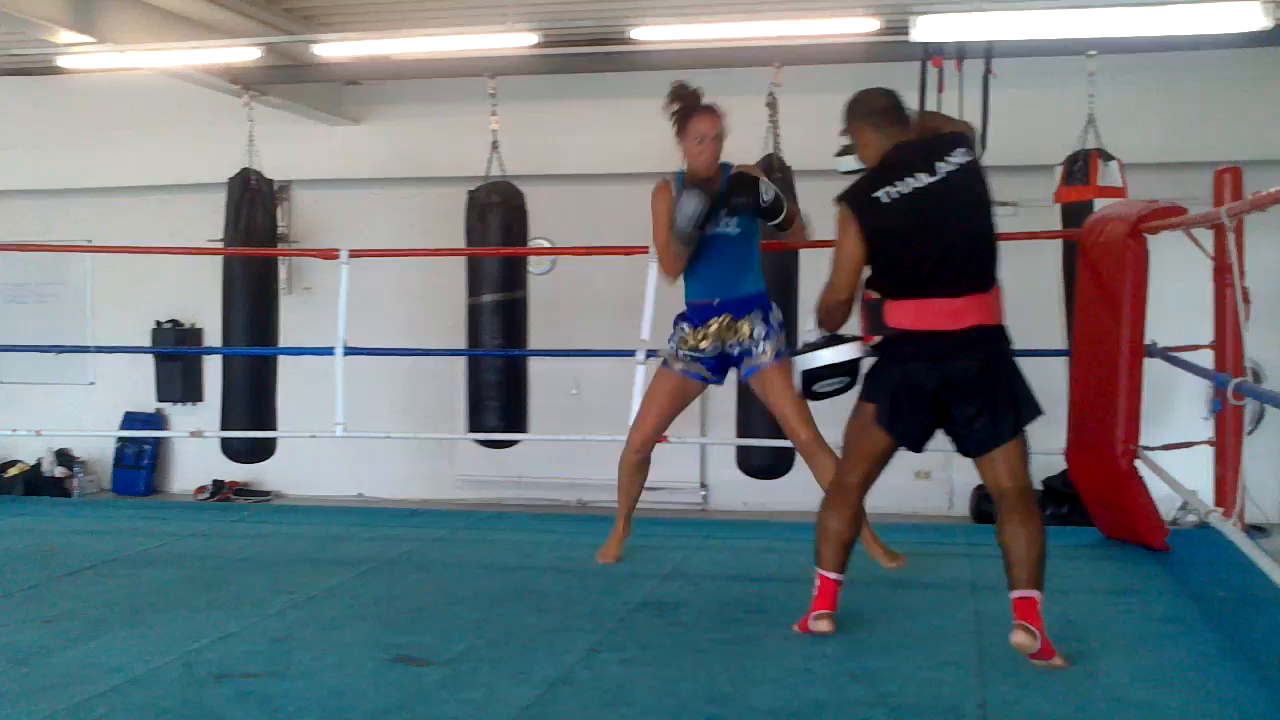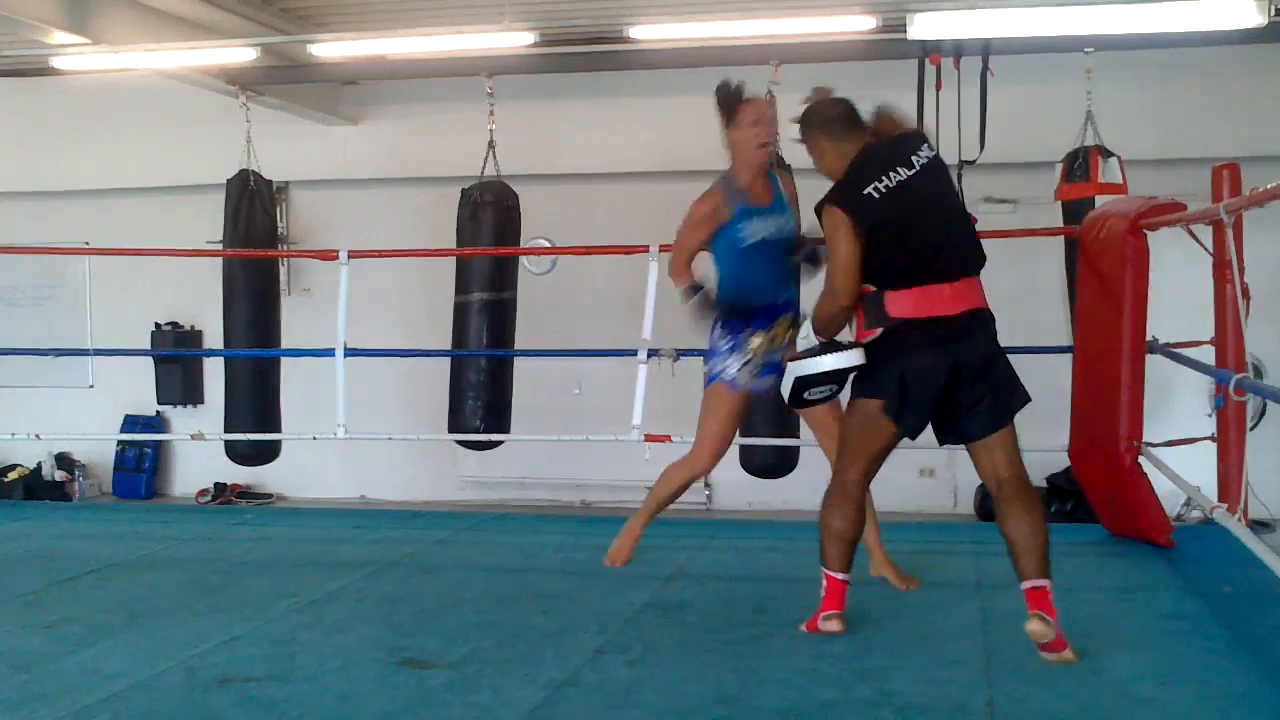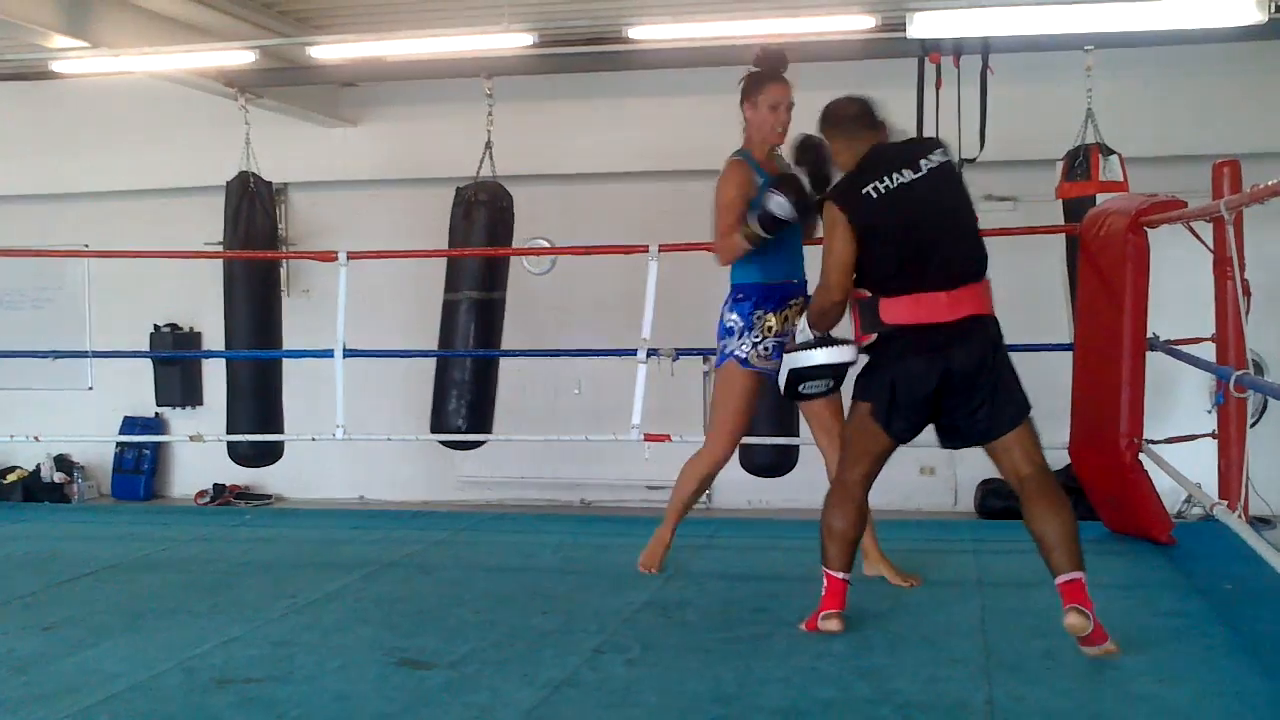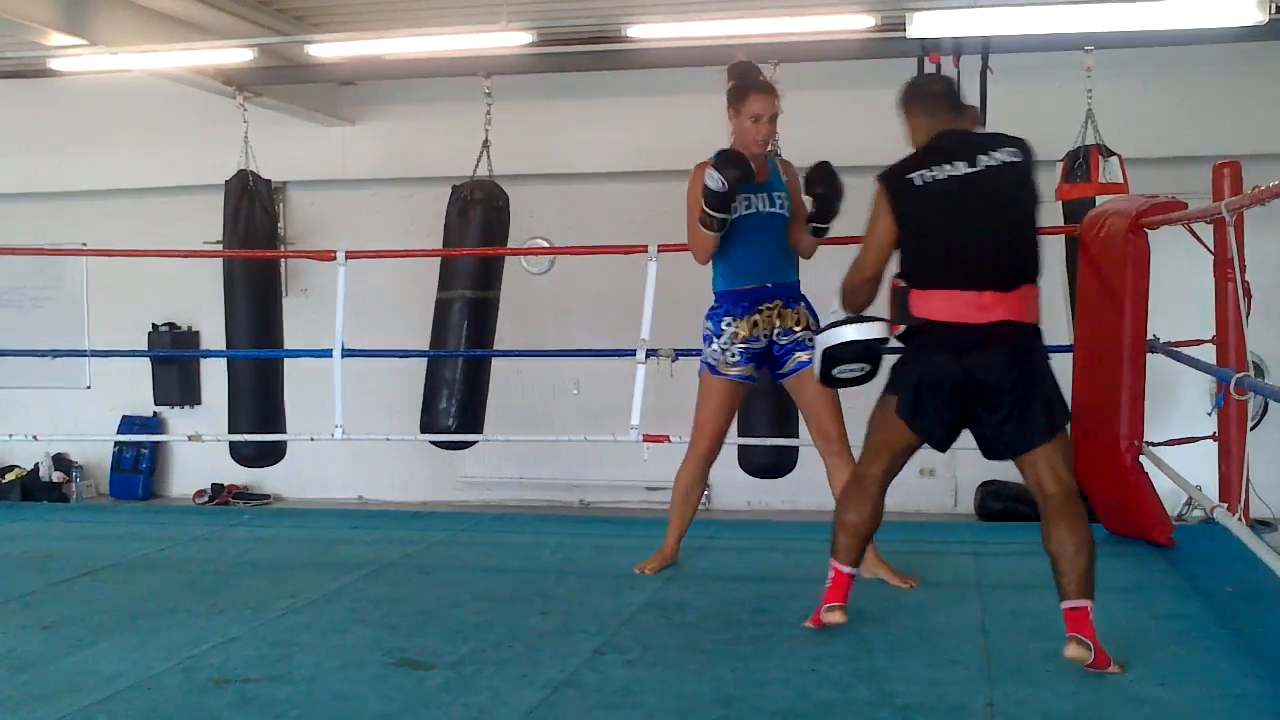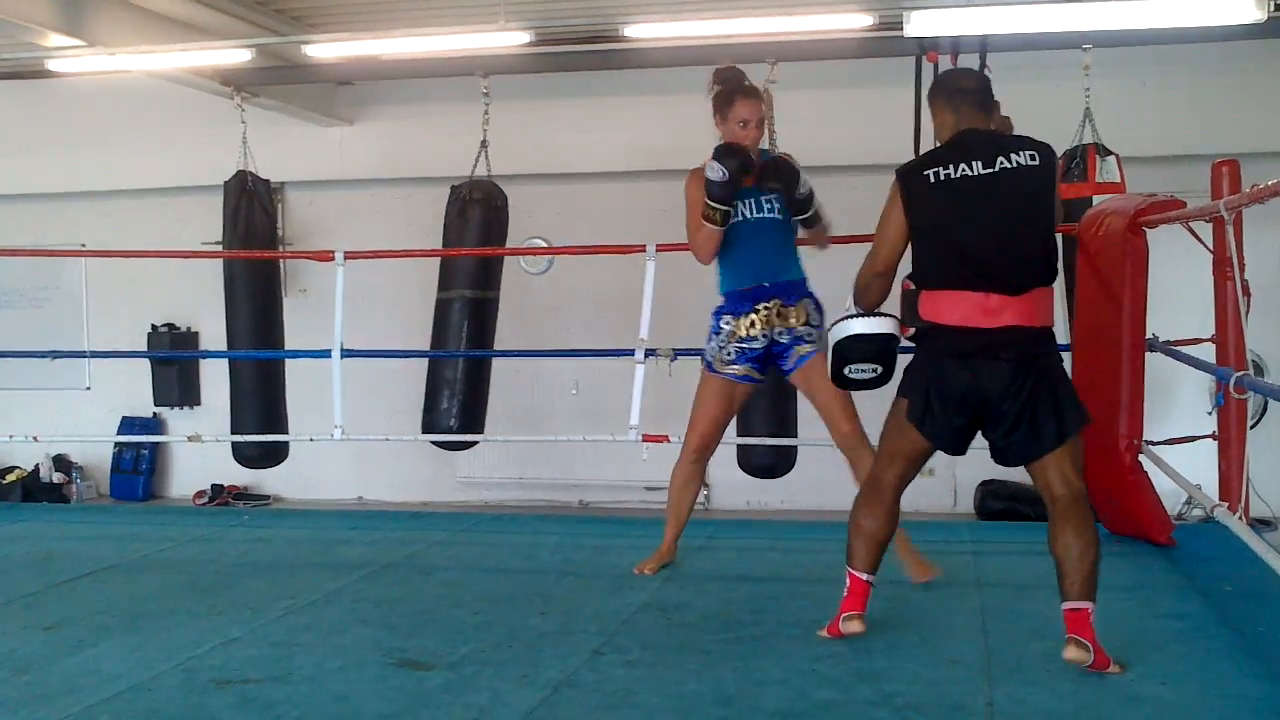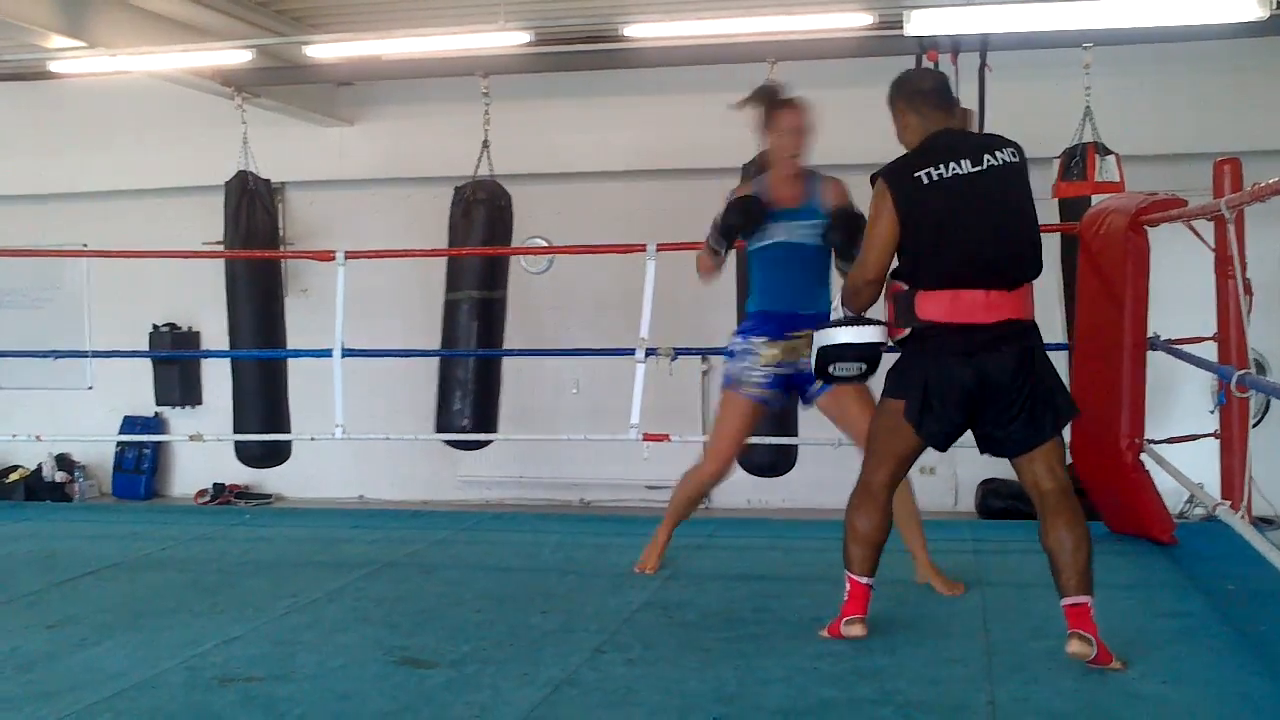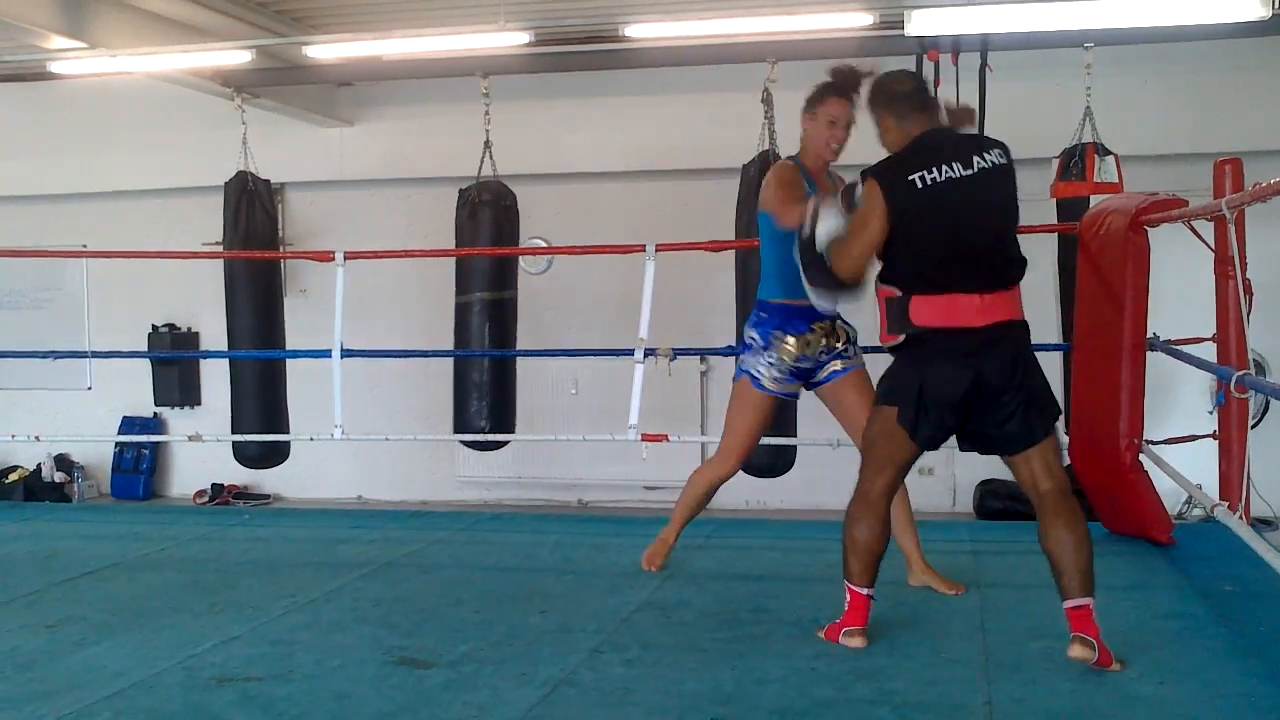
dt=0.2s
person 1, frame 1
left shoulder: (860, 200)
right shoulder: (959, 149)
left elbow: (841, 295)
left wrist: (825, 328)
right wrist: (912, 124)
left hip: (906, 354)
right hip: (978, 349)
left knee: (850, 481)
right knee: (1013, 490)
left ankle: (822, 607)
right ankle: (1028, 620)
person 1, frame 2
left shoulder: (841, 204)
right shoulder: (917, 148)
left elbow: (840, 301)
left wrist: (812, 335)
left hip: (902, 346)
right hip: (970, 336)
left knee: (849, 478)
right knee: (1008, 480)
left ankle: (830, 607)
right ankle: (1042, 610)
person 1, frame 3
left shoulder: (846, 199)
right shoulder: (937, 157)
left elbow: (831, 296)
left wrist: (810, 329)
left hip: (902, 351)
right hip: (974, 342)
left knee: (851, 479)
right knee: (1030, 476)
left ankle: (830, 606)
right ankle: (1078, 605)
person 1, frame 4
left shoulder: (902, 181)
right shoulder: (1016, 154)
left elbow: (866, 274)
left wrist: (848, 321)
left hip: (933, 349)
right hip: (1011, 347)
left knee: (871, 473)
right knee: (1058, 493)
left ankle: (834, 600)
right ankle: (1080, 632)
person 1, frame 5
left shoulder: (915, 177)
right shoulder: (1040, 158)
left elbow: (877, 271)
left wrist: (861, 318)
left hip: (944, 352)
right hip: (1022, 352)
left knee: (885, 479)
right knee: (1066, 495)
left ankle: (852, 608)
right ankle: (1081, 632)
person 1, frame 6
left shoulder: (896, 179)
right shoulder: (1008, 153)
left elbow: (867, 277)
left wrist: (847, 313)
left hip: (935, 350)
right hip: (1011, 347)
left knee: (876, 480)
right knee: (1052, 489)
left ankle: (853, 612)
right ankle: (1082, 625)
person 1, frame 7
left shoulder: (889, 178)
right shoulder: (996, 154)
left elbow: (848, 267)
left wrist: (825, 246)
left hip: (928, 355)
right hip: (1003, 348)
left knee: (875, 489)
right knee: (1050, 489)
left ankle: (853, 619)
right ankle: (1084, 629)
person 2, frame 1
left shoulder: (742, 179)
right shoulder: (667, 193)
left elbow: (798, 233)
right elbow: (671, 263)
left wrist: (767, 201)
right wrist: (686, 218)
left hip: (753, 322)
right hip: (696, 328)
left knee: (804, 435)
right knee: (641, 436)
left ankle: (868, 539)
right ankle: (620, 530)
person 2, frame 2
left shoulder: (783, 181)
right shoulder: (720, 198)
left elbow: (792, 245)
right elbow: (679, 259)
right wrist: (701, 300)
left hip: (789, 326)
right hip: (742, 336)
left knee: (840, 442)
right knee: (706, 457)
left ankle: (877, 557)
right ankle: (633, 529)
person 2, frame 3
left shoulder: (781, 164)
right shoulder: (737, 170)
left elbow: (810, 232)
right elbow: (726, 251)
left wrist: (815, 201)
right wrist: (773, 215)
left hip: (797, 309)
right hip: (752, 311)
left knee: (833, 435)
right knee: (722, 445)
left ankle: (872, 555)
right ankle: (663, 536)
person 2, frame 4
left shoulder: (784, 170)
right shoulder: (707, 174)
left elbow: (805, 249)
right elbow: (699, 251)
left wrist: (824, 210)
right wrist: (719, 198)
left hip: (792, 316)
right hip: (733, 319)
left knee: (834, 439)
right knee: (703, 448)
left ankle: (871, 557)
right ankle: (670, 546)
person 2, frame 5
left shoulder: (779, 167)
right shoulder: (706, 174)
left elbow: (818, 237)
right elbow: (703, 252)
left wrist: (799, 199)
right wrist: (716, 192)
left hip: (797, 314)
right hip: (737, 319)
left knee: (852, 435)
right knee: (698, 444)
left ankle: (904, 548)
right ankle: (667, 544)
person 2, frame 6
left shoulder: (828, 188)
right shoulder: (750, 196)
left elbow: (857, 256)
right elbow: (706, 270)
left wrist: (856, 243)
right wrist: (724, 231)
left hip: (818, 339)
right hip: (763, 340)
right knee: (716, 463)
left ankle: (924, 562)
right ankle: (661, 538)
person 2, frame 7
left shoulder: (830, 179)
right shoulder: (786, 176)
right elbow: (799, 215)
left hip: (826, 329)
right hip: (775, 330)
right knee: (731, 459)
left ankle: (918, 565)
right ankle: (668, 537)
